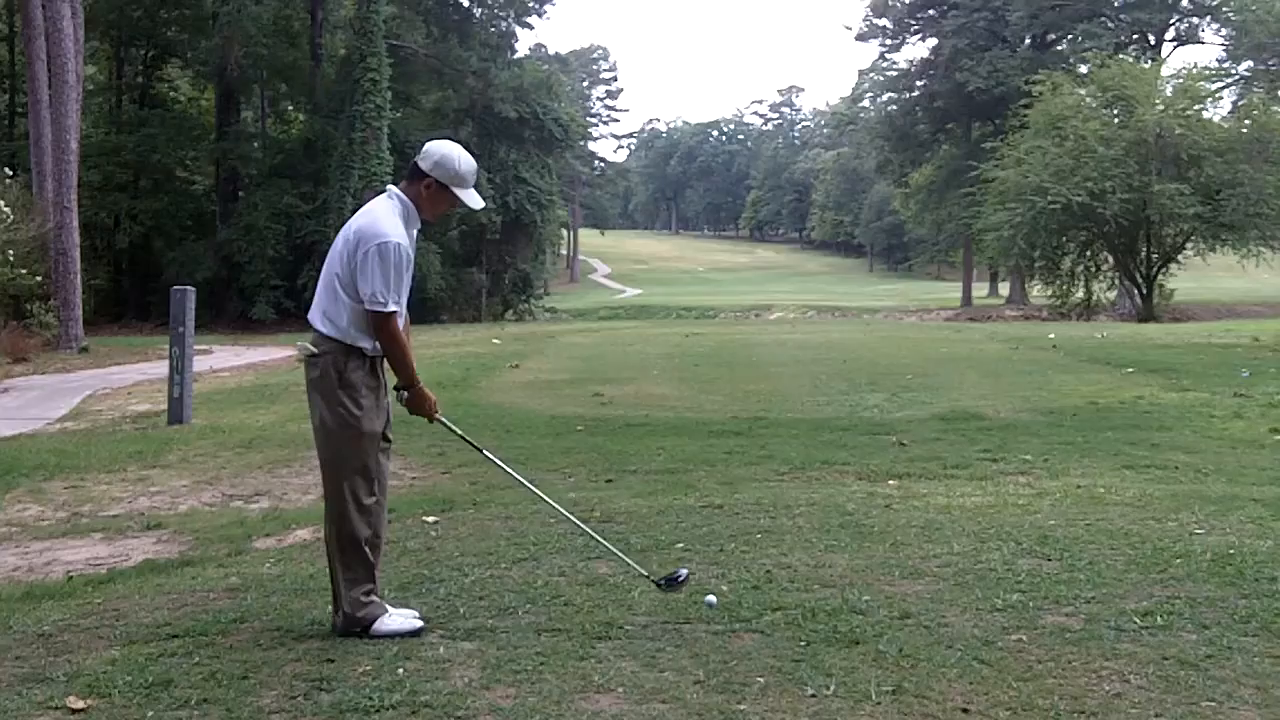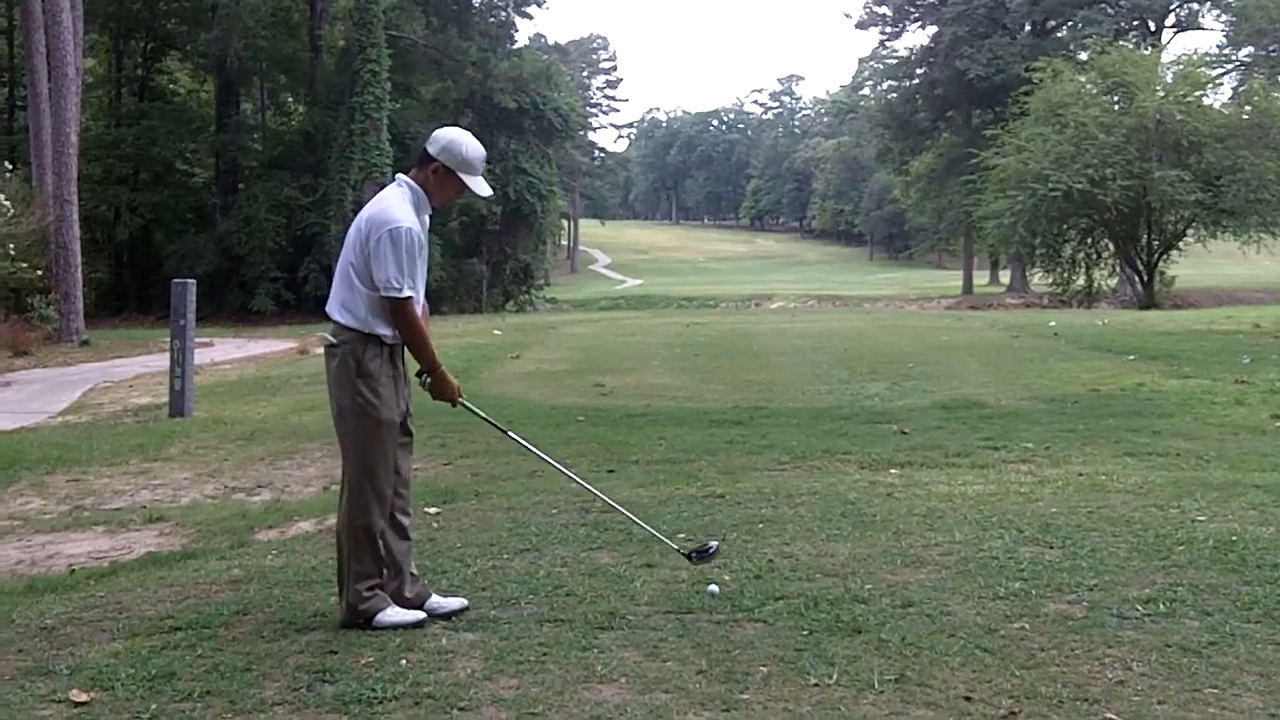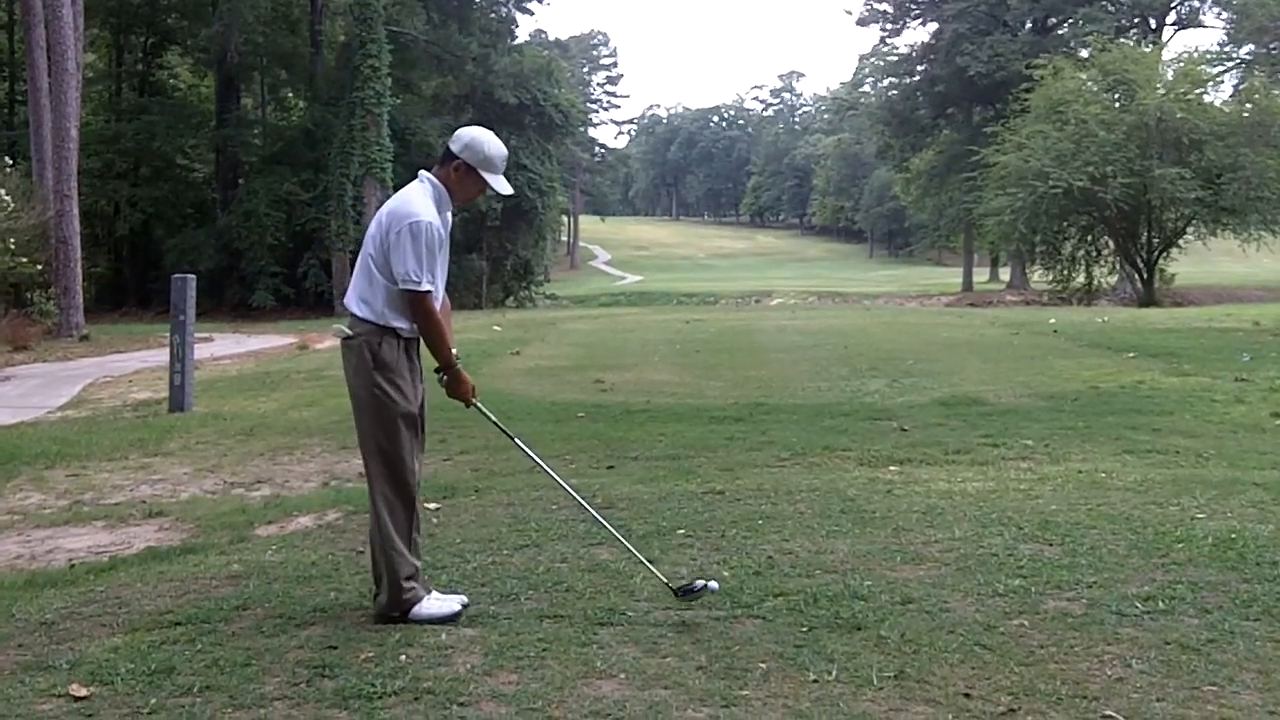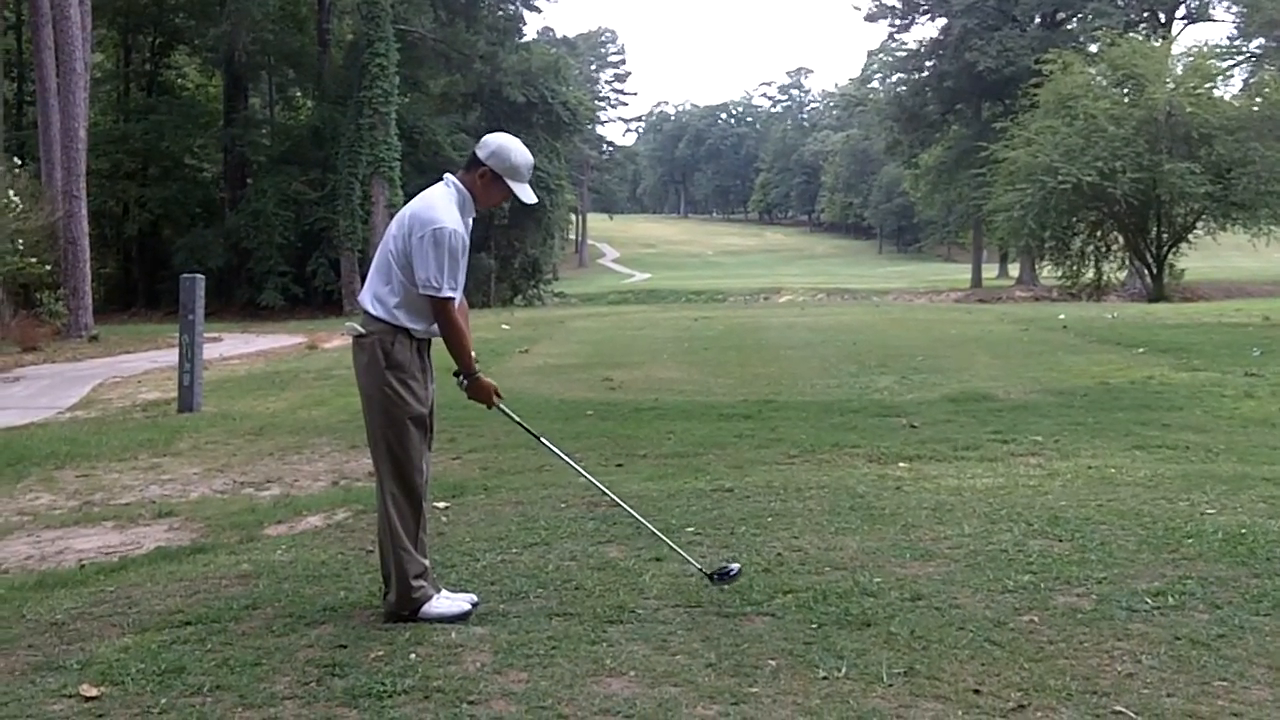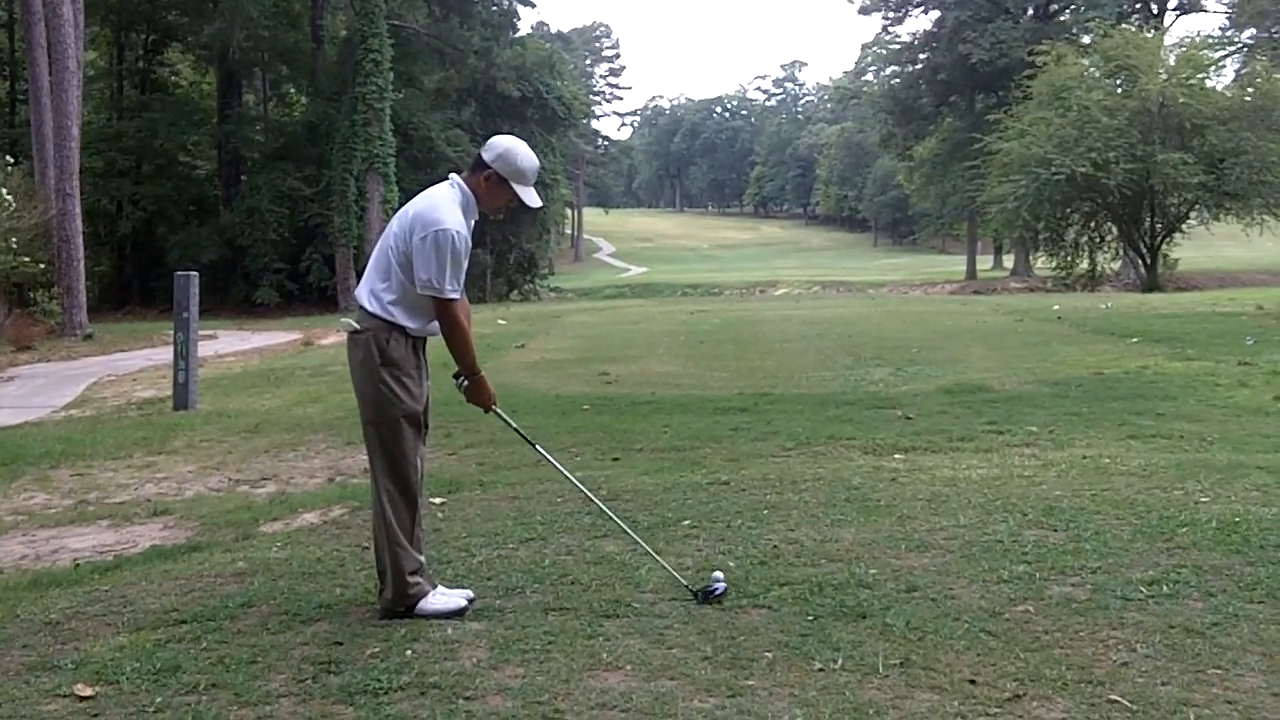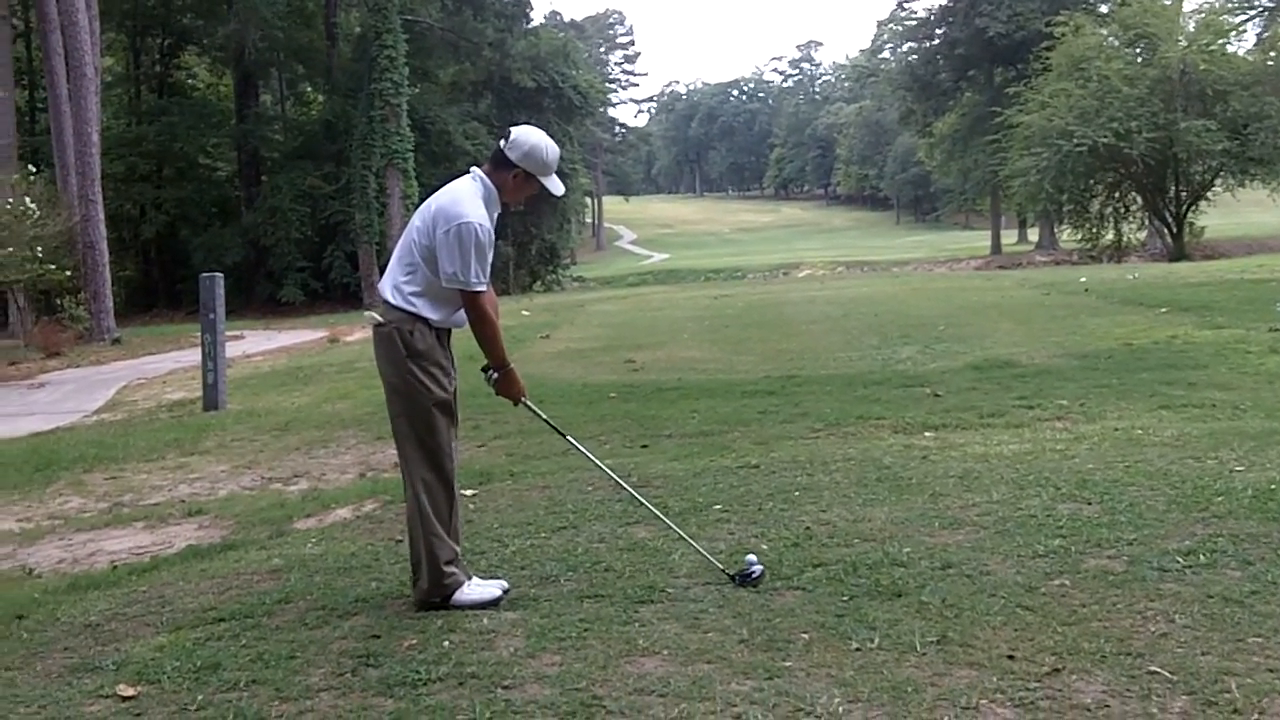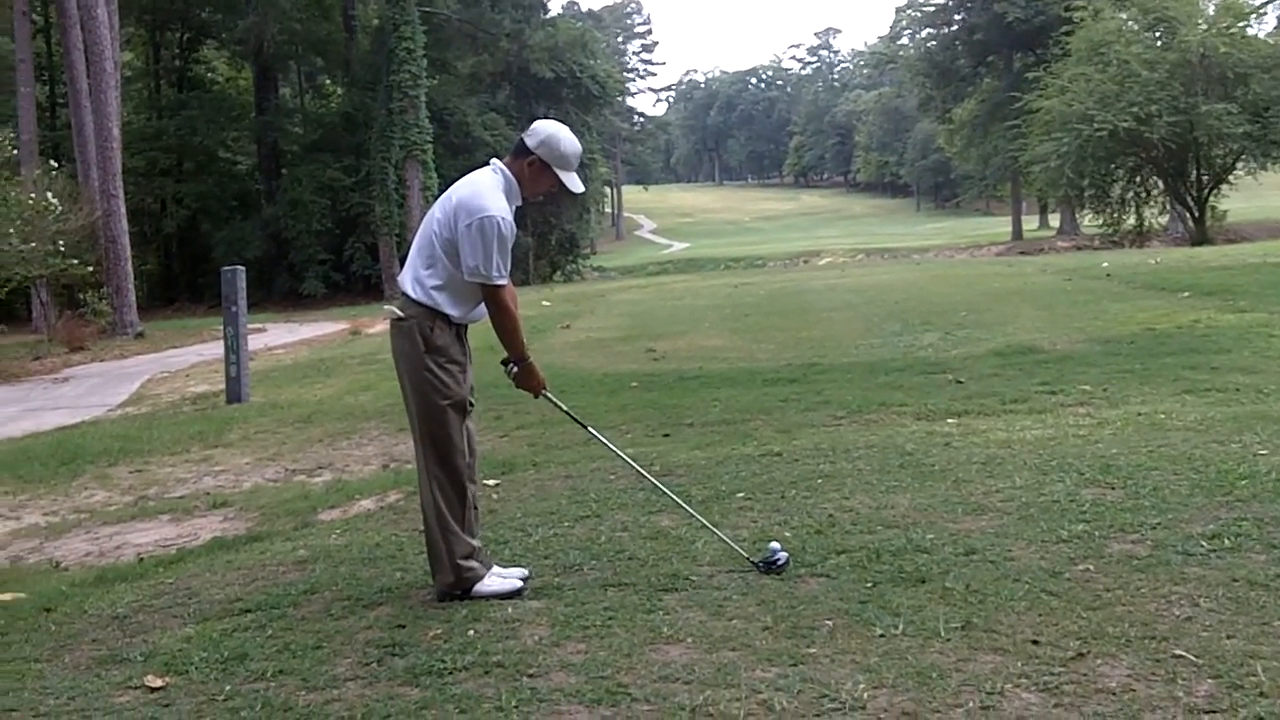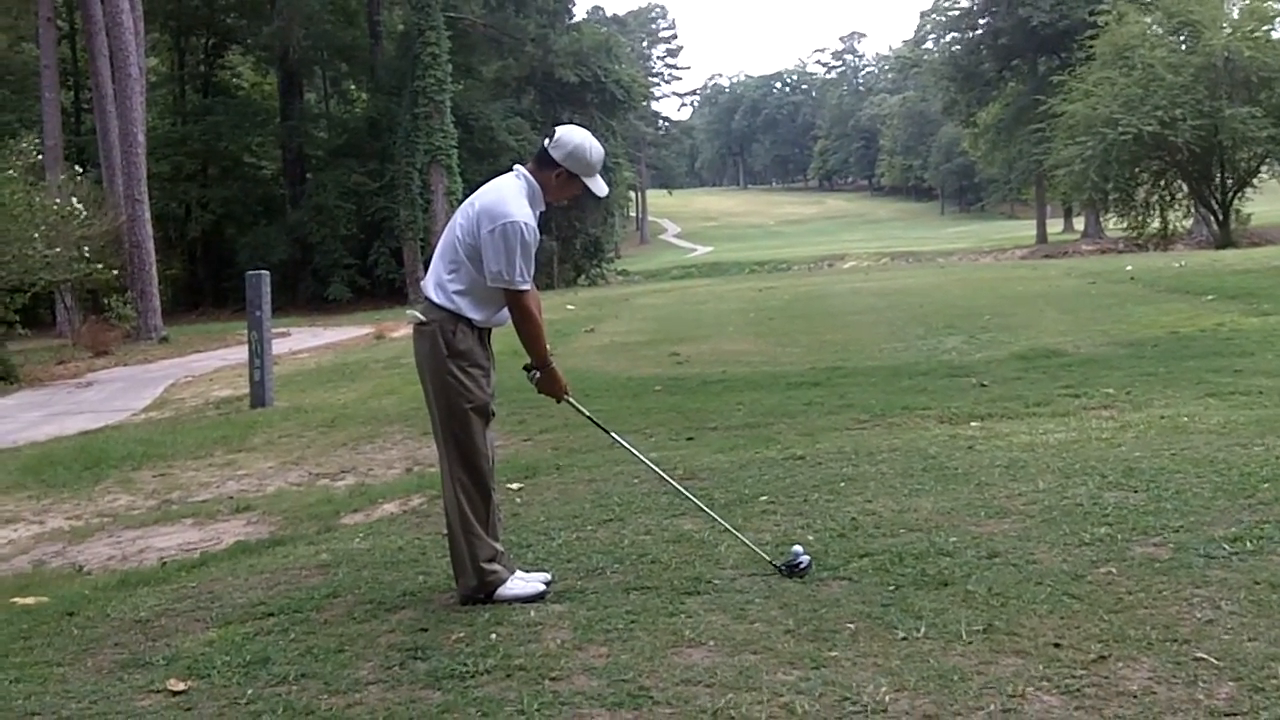
dt=0.5s
person 1, frame 1
left shoulder: (393, 216)
right shoulder: (387, 235)
left elbow: (395, 314)
right elbow: (383, 323)
left wrist: (410, 376)
right wrist: (414, 388)
left hip: (360, 365)
right hip: (343, 365)
left knee: (370, 489)
right knee: (353, 491)
left ankle: (360, 597)
right ankle: (358, 608)
person 1, frame 2
left shoulder: (408, 208)
right shoulder: (398, 221)
left elbow: (414, 300)
right elbow: (400, 310)
left wrist: (431, 364)
right wrist: (437, 372)
left hip: (382, 354)
right hip: (364, 355)
left knee: (394, 481)
right knee: (370, 481)
left ankle: (402, 589)
right ankle: (363, 600)
person 1, frame 3
left shoulder: (433, 207)
right shoulder: (418, 215)
left elbow: (437, 293)
right elbow: (420, 304)
left wrist: (450, 357)
right wrist: (452, 369)
left hip: (397, 346)
right hip: (380, 347)
left knee: (403, 474)
right knee: (394, 476)
left ankle: (408, 584)
right ankle: (398, 595)
person 1, frame 4
left shoulder: (450, 206)
right shoulder: (442, 222)
left elbow: (454, 298)
right elbow: (442, 311)
left wrist: (469, 359)
right wrist: (472, 374)
left hip: (406, 344)
right hip: (390, 347)
left knee: (412, 473)
right knee: (403, 474)
left ankle: (416, 583)
right ankle: (407, 595)
person 1, frame 5
left shoulder: (452, 203)
right shoulder: (445, 223)
left elbow: (456, 297)
right elbow: (447, 312)
left wrist: (468, 368)
right wrist: (475, 376)
left hip: (401, 340)
right hip: (385, 342)
left knee: (408, 467)
right knee: (398, 470)
left ankle: (412, 579)
right ankle: (403, 591)
person 1, frame 6
left shoulder: (473, 196)
right shoulder: (468, 217)
left elbow: (482, 288)
right elbow: (475, 304)
left wrist: (499, 359)
right wrist: (504, 369)
left hip: (424, 332)
right hip: (411, 335)
left knee: (437, 457)
right knee: (432, 460)
left ankle: (446, 571)
right ankle: (438, 582)
person 1, frame 7
left shoulder: (490, 185)
right shoulder: (490, 210)
left elbow: (501, 285)
right elbow: (497, 298)
left wrist: (519, 352)
right wrist: (524, 363)
left hip: (440, 326)
right hip: (429, 329)
left knee: (460, 451)
right knee: (445, 455)
left ankle: (469, 560)
right ankle: (457, 574)
person 1, frame 8
left shoulder: (513, 191)
right shoulder: (513, 216)
left elbow: (524, 290)
right elbow: (520, 303)
left wrist: (542, 355)
right wrist: (546, 368)
left hip: (463, 330)
right hip: (451, 334)
left knee: (476, 457)
right knee: (468, 459)
left ankle: (491, 565)
right ankle: (481, 578)
